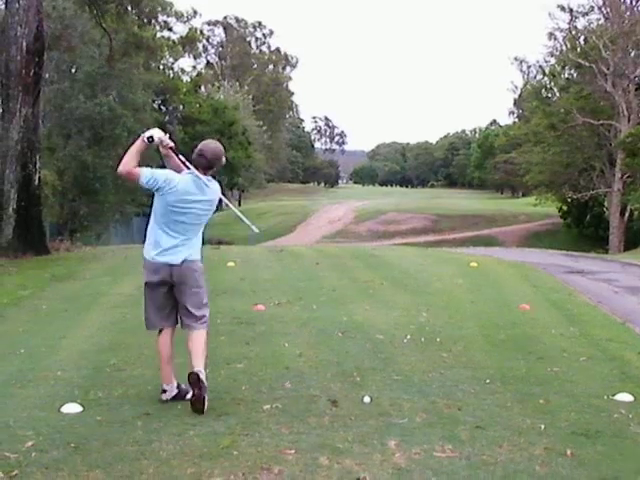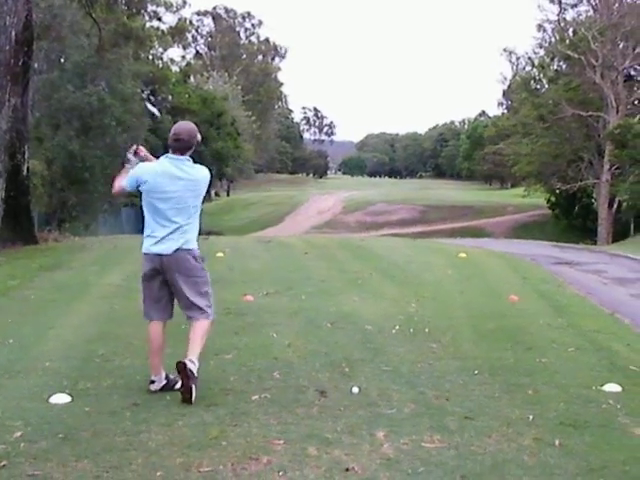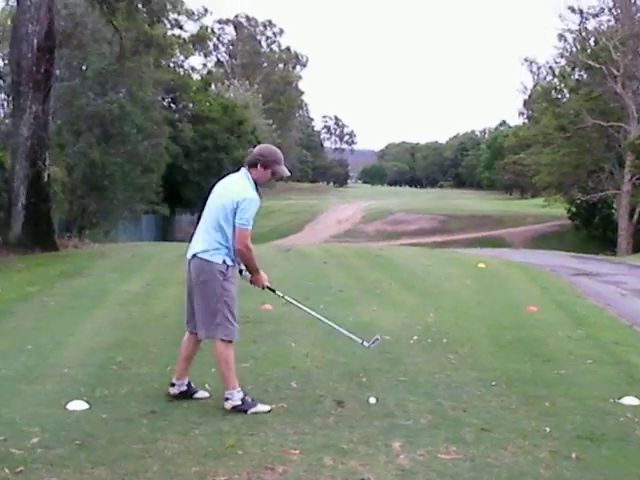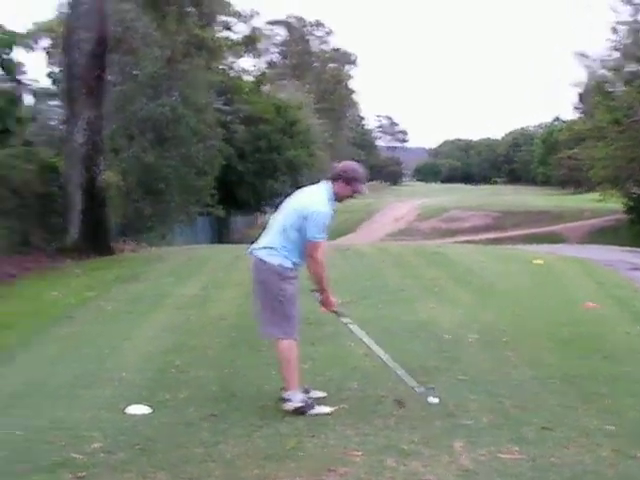
dt=0.7s
person 1, frame 1
left shoulder: (169, 181)
right shoulder: (213, 191)
left elbow: (124, 169)
left wrist: (144, 139)
right wrist: (169, 155)
left hip: (156, 263)
right hip: (188, 265)
left knee: (164, 326)
right knee: (197, 323)
left ankle: (169, 387)
right ankle: (198, 372)
person 1, frame 2
left shoulder: (147, 172)
right shoulder: (202, 174)
left elbow: (117, 189)
left wrist: (132, 164)
right wrist: (150, 159)
left hip: (153, 253)
right hip: (184, 253)
left knee: (157, 317)
right knee: (201, 313)
left ankle: (157, 377)
right ankle: (190, 363)
person 1, frame 3
left shoulder: (228, 181)
right shoulder: (248, 195)
right elbow: (242, 245)
left wrist: (248, 269)
right wrist: (256, 273)
left hip: (199, 257)
right hip: (215, 264)
left knee: (198, 327)
right knee: (223, 331)
left ankle: (179, 383)
right ankle: (234, 396)
person 1, frame 4
left shoulder: (314, 192)
right shoulder: (320, 207)
right elbow: (315, 257)
right wrist: (326, 293)
left hip: (272, 260)
right hip: (276, 265)
left knee: (287, 328)
right knee: (287, 331)
left ankle: (293, 388)
right ankle: (294, 398)
